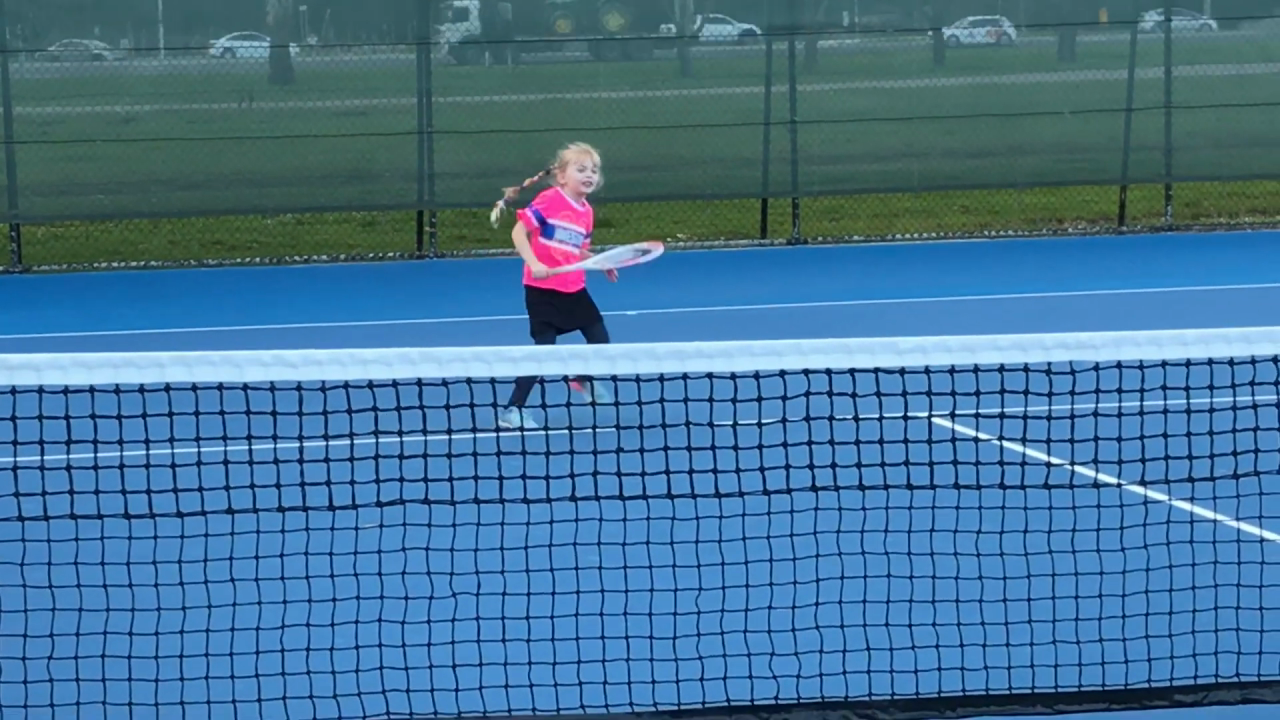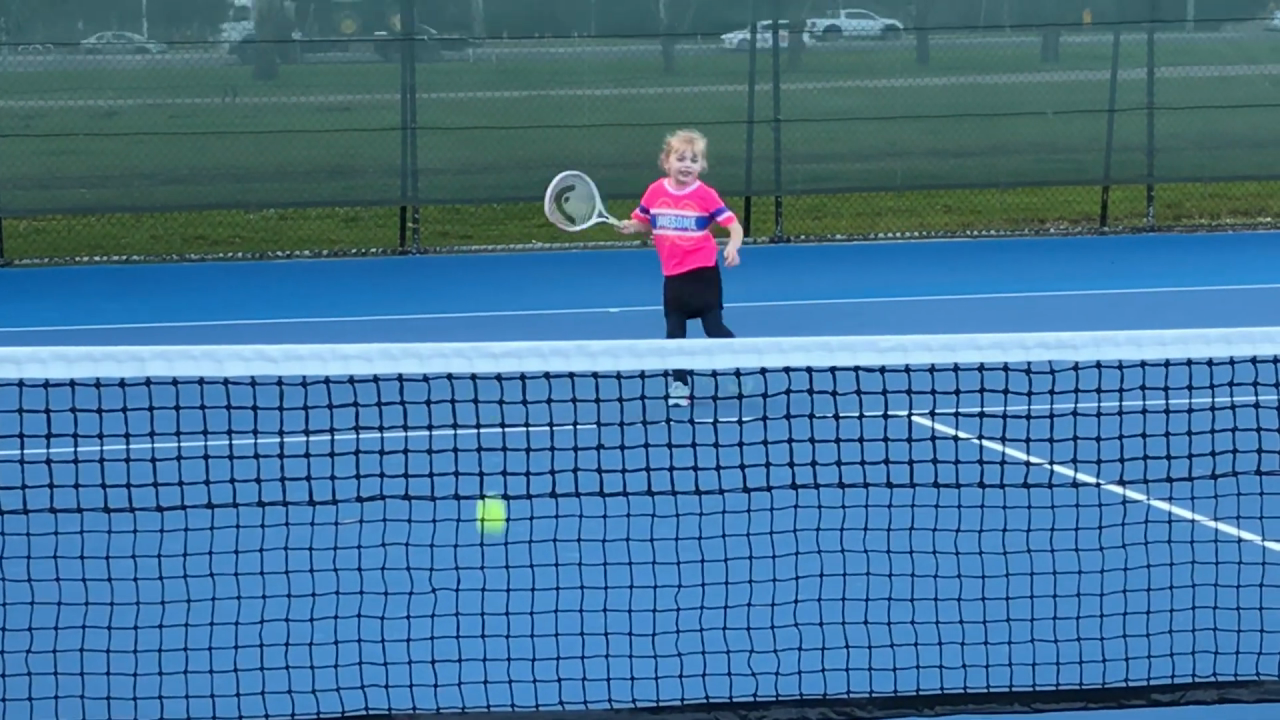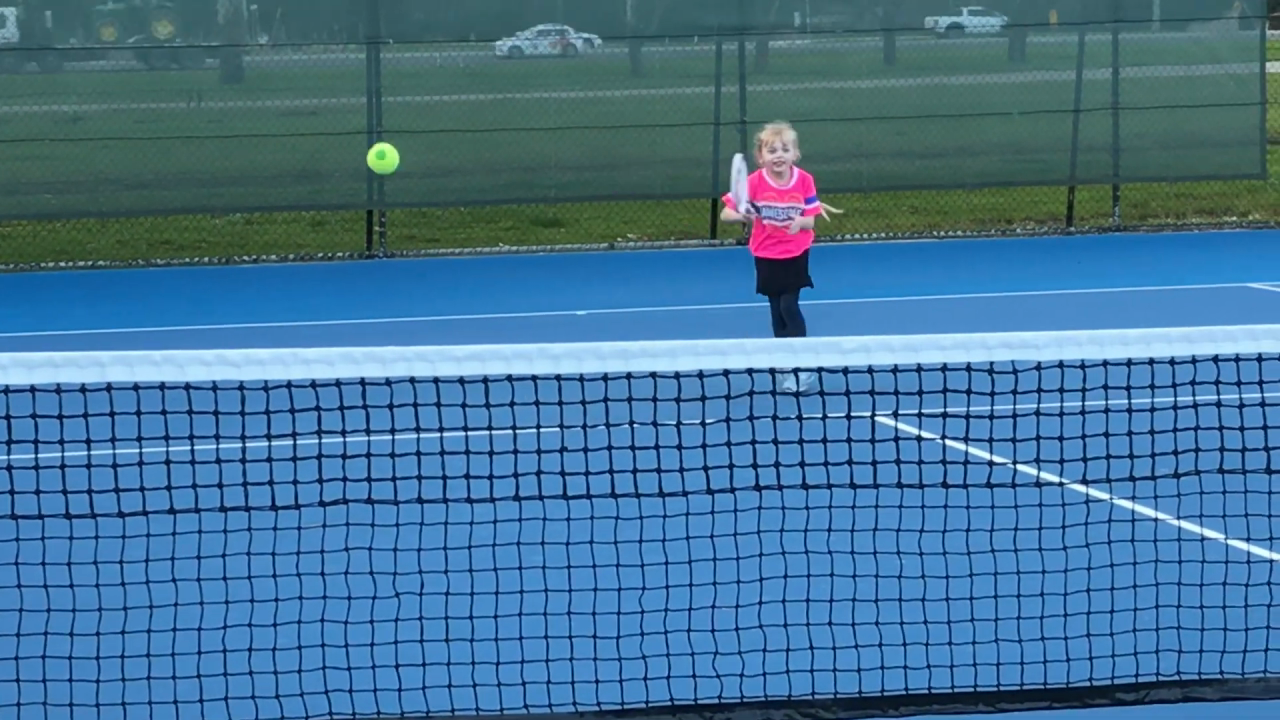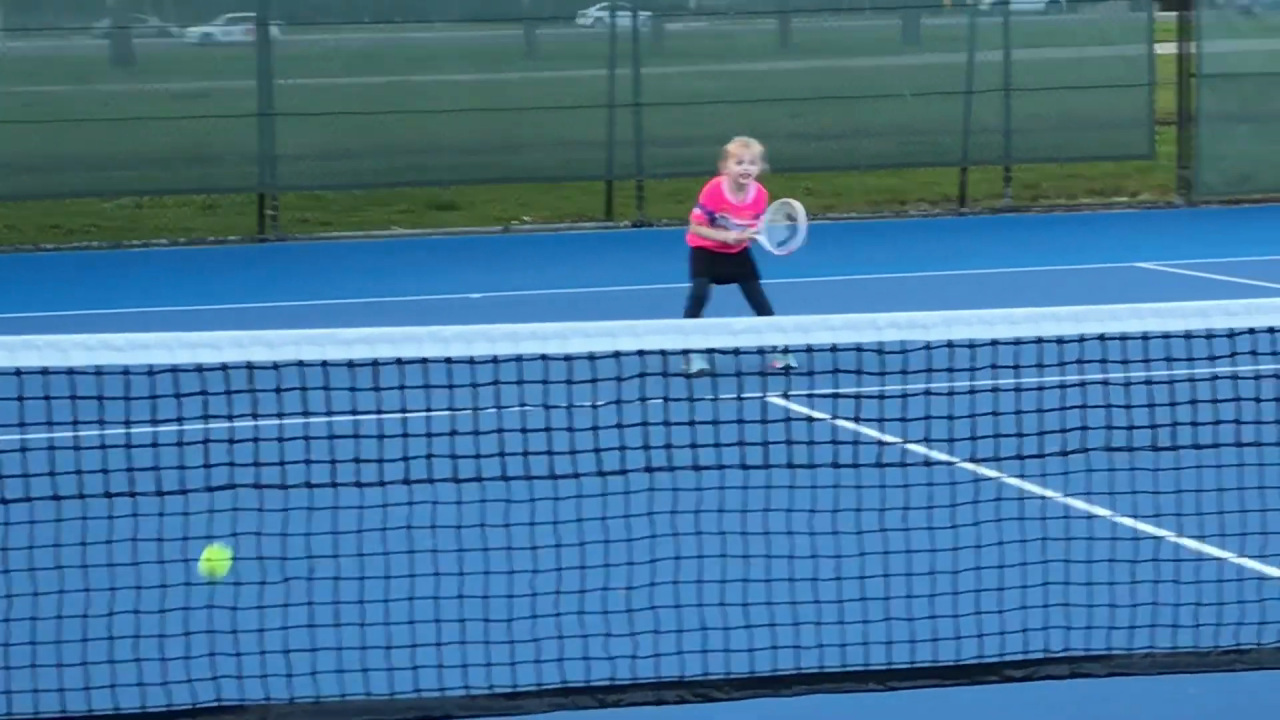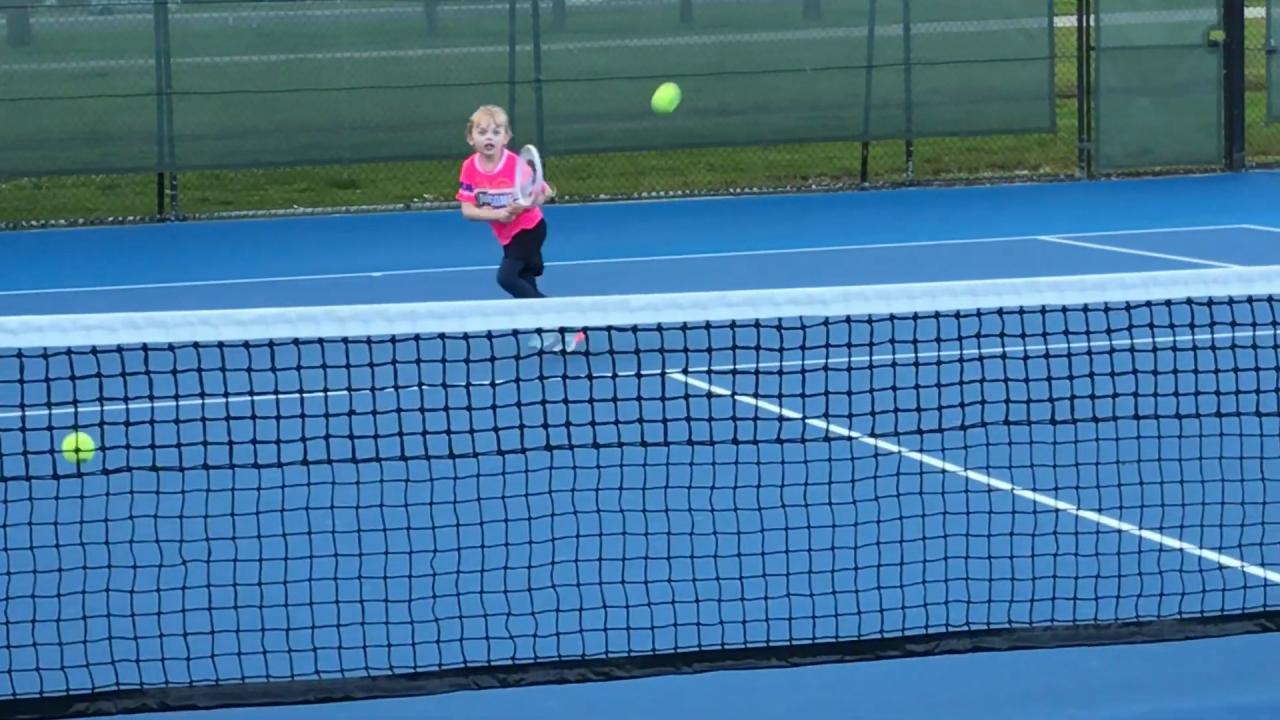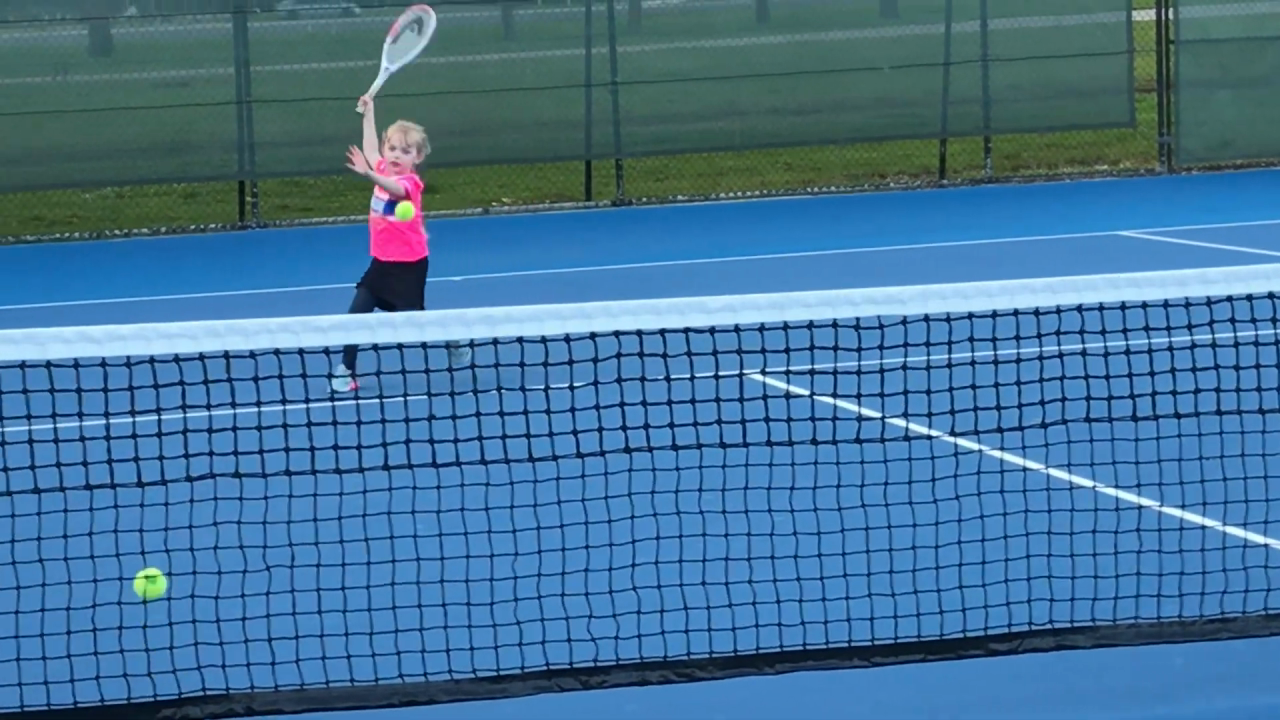
dt=0.5s
person 1, frame 1
left shoulder: (586, 212)
right shoulder: (548, 199)
right elbow: (520, 228)
left wrist: (602, 268)
right wrist: (531, 262)
left hip: (573, 289)
right hip: (543, 288)
left knee: (600, 341)
right knee: (546, 350)
left ankle: (584, 380)
right ankle: (514, 407)
person 1, frame 2
left shoulder: (706, 195)
right shoulder: (655, 191)
left elbow: (733, 225)
right elbow: (640, 222)
left wrist: (733, 246)
right wrist: (627, 226)
left hip: (702, 269)
right hip: (673, 272)
left knee: (713, 326)
right knee: (675, 329)
right ankle: (679, 382)
person 1, frame 3
left shoulder: (804, 180)
right shoulder: (755, 182)
left elbow: (812, 216)
right elbow: (726, 213)
left wrist: (808, 218)
right wrist: (742, 213)
left hip: (794, 253)
right hip: (766, 255)
left knee: (789, 307)
right knee: (778, 310)
right ankle: (790, 369)
person 1, frame 4
left shoulder: (760, 195)
right shoulder: (713, 190)
left elbow: (756, 229)
right elbow: (695, 227)
left wrist: (749, 235)
right wrist: (725, 236)
left hip: (737, 251)
right hip: (706, 249)
left knee: (759, 300)
right knee: (700, 293)
left ankle: (779, 350)
right ankle: (694, 351)
person 1, frame 5
left shoulder: (516, 164)
right shoulder: (469, 168)
left elbow: (543, 194)
right elbow: (467, 210)
left wrist: (529, 205)
right wrist: (497, 213)
left hip: (529, 230)
right hip: (507, 234)
left knee: (507, 278)
right knee: (523, 285)
person 1, frame 6
left shoulder: (410, 180)
right shoulder: (386, 170)
left elbow: (397, 188)
right elbow: (371, 147)
left wrist: (369, 173)
right wrist: (368, 113)
left hip: (408, 262)
right hip: (382, 260)
right knee: (356, 314)
left ankle: (454, 343)
right ankle: (346, 371)
